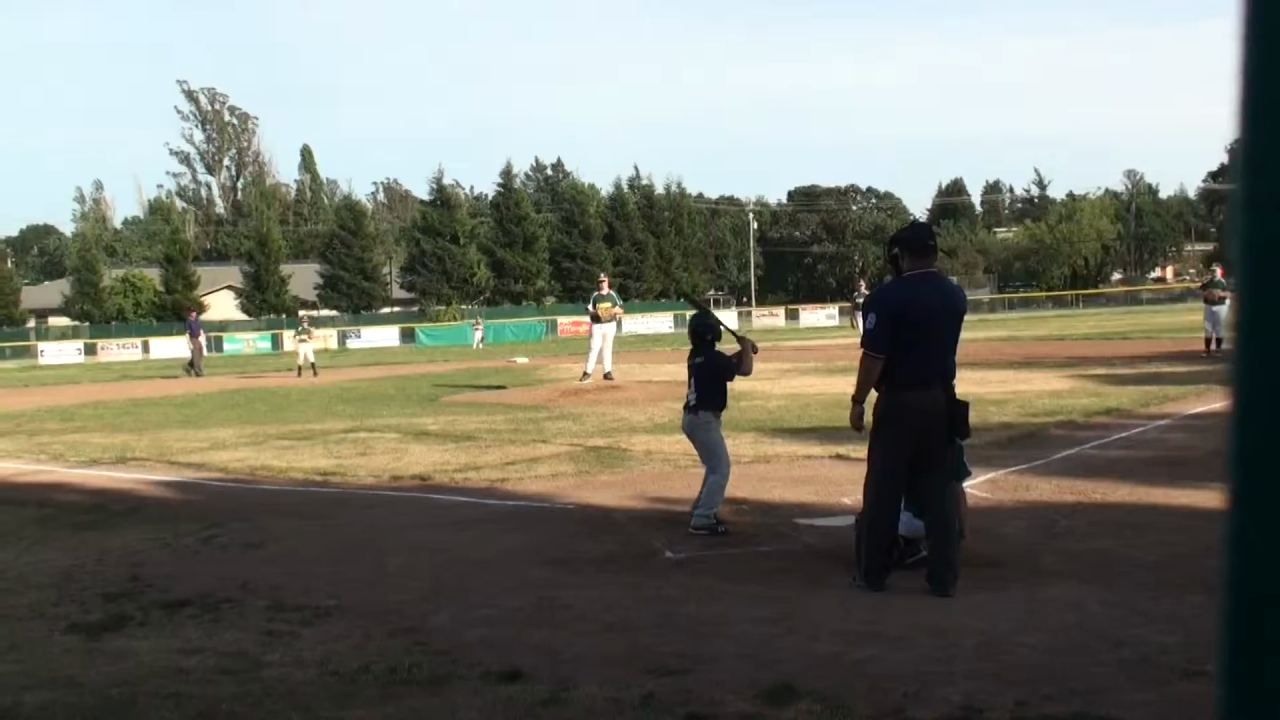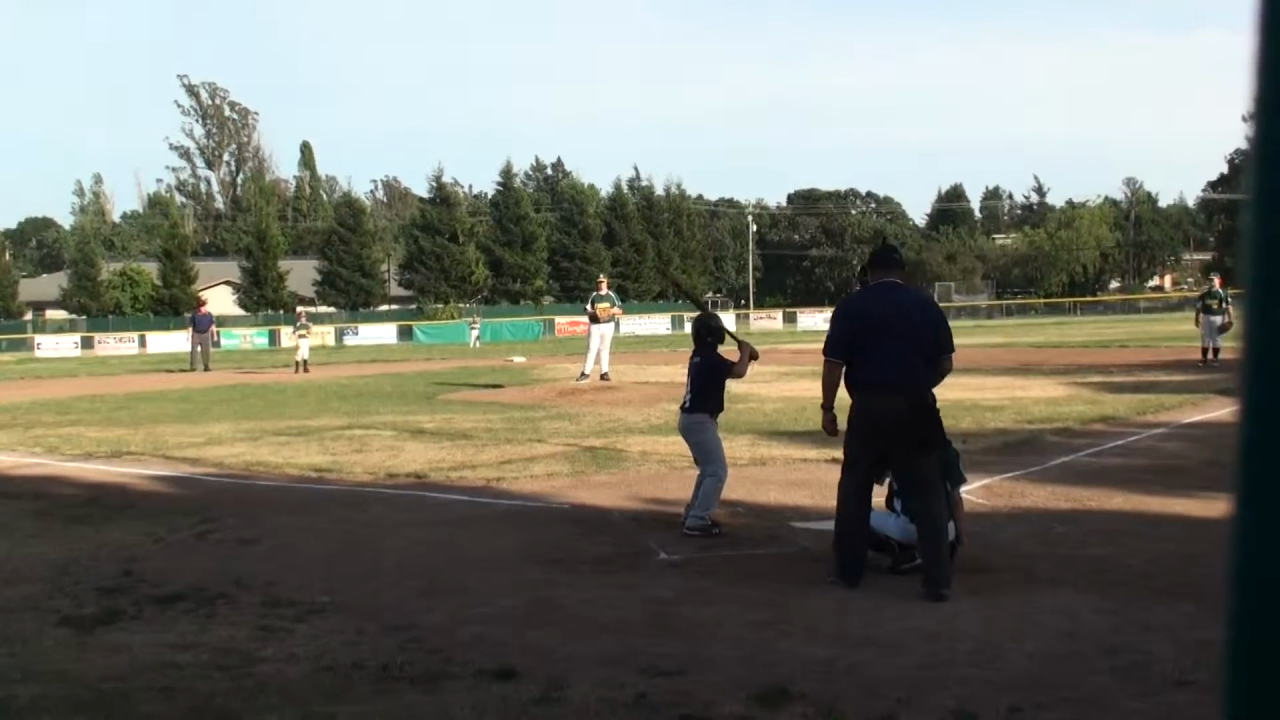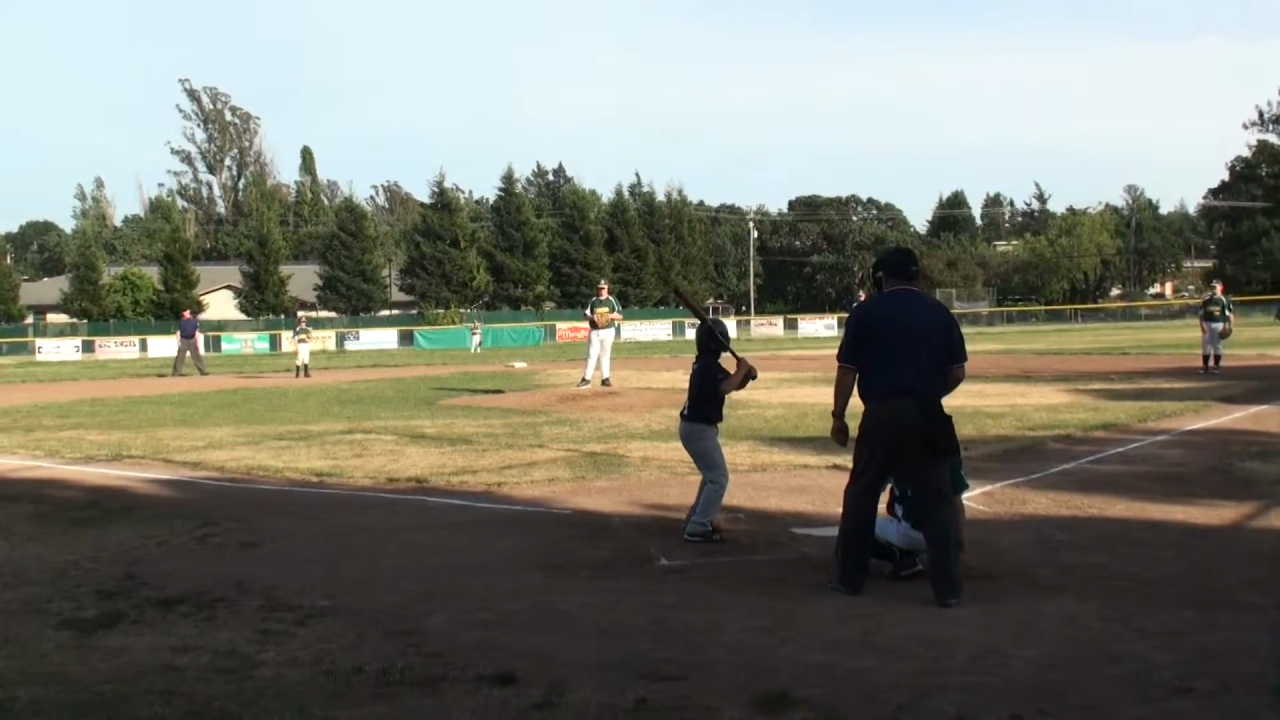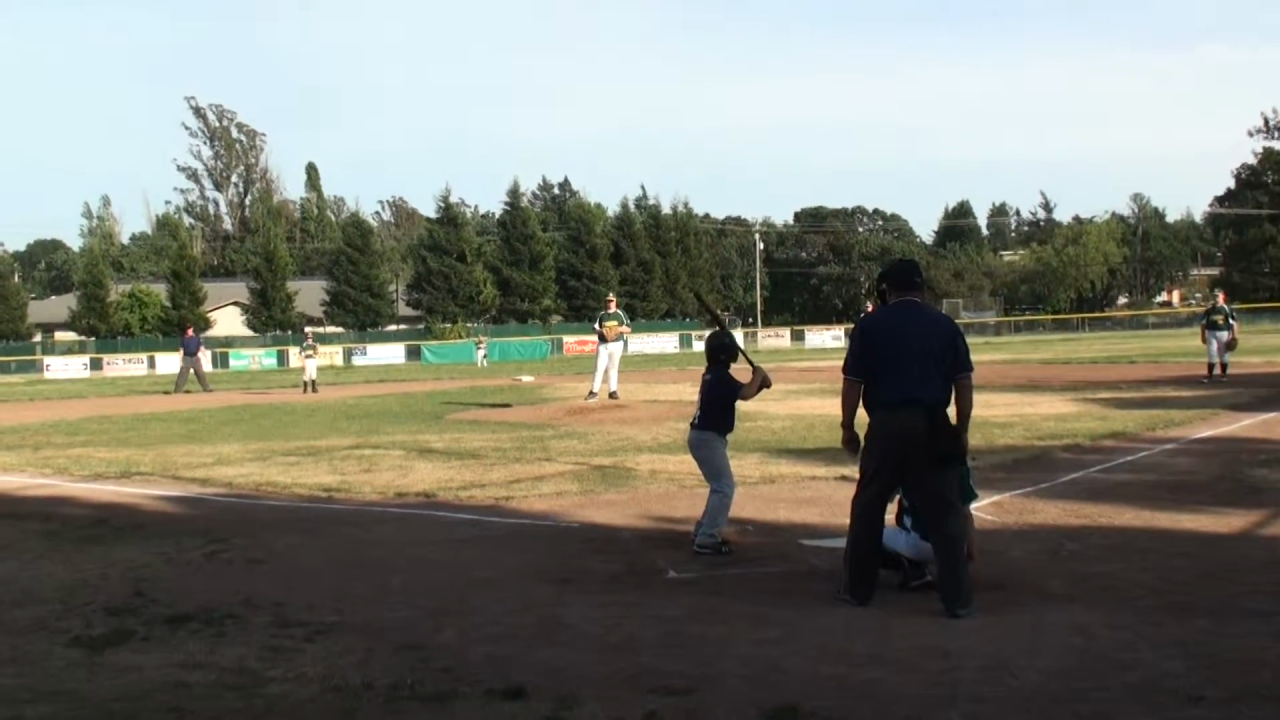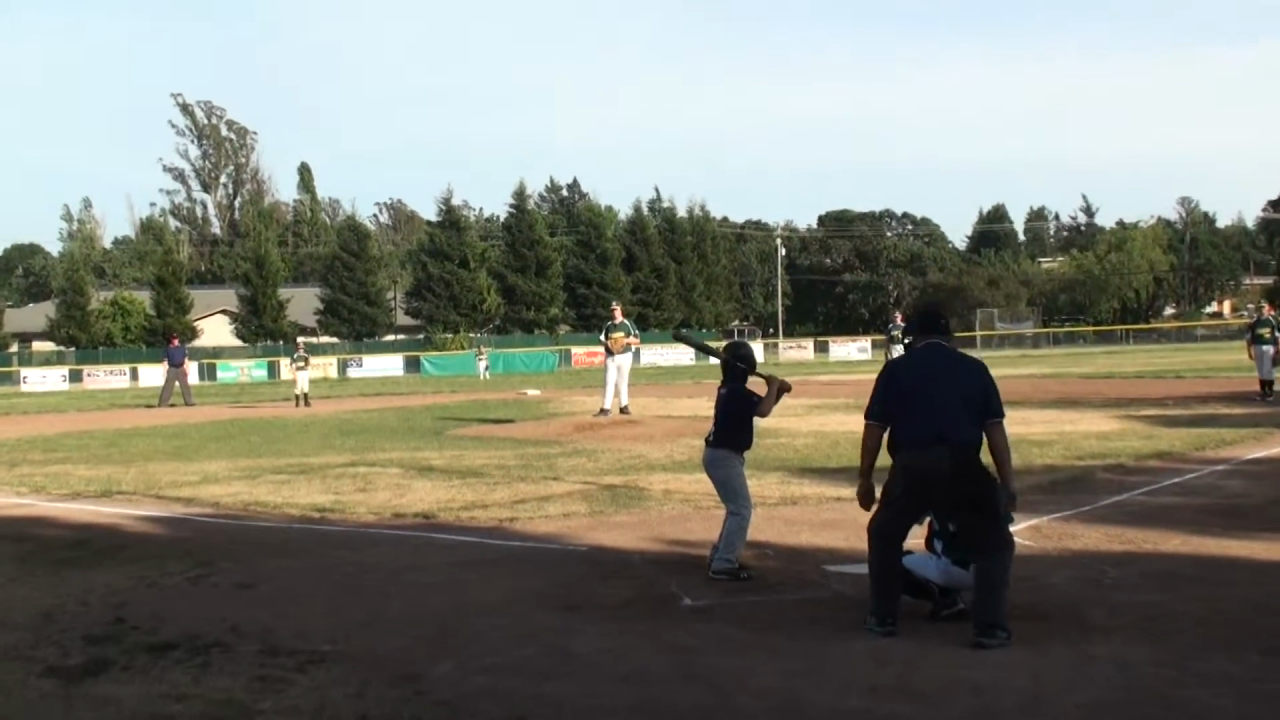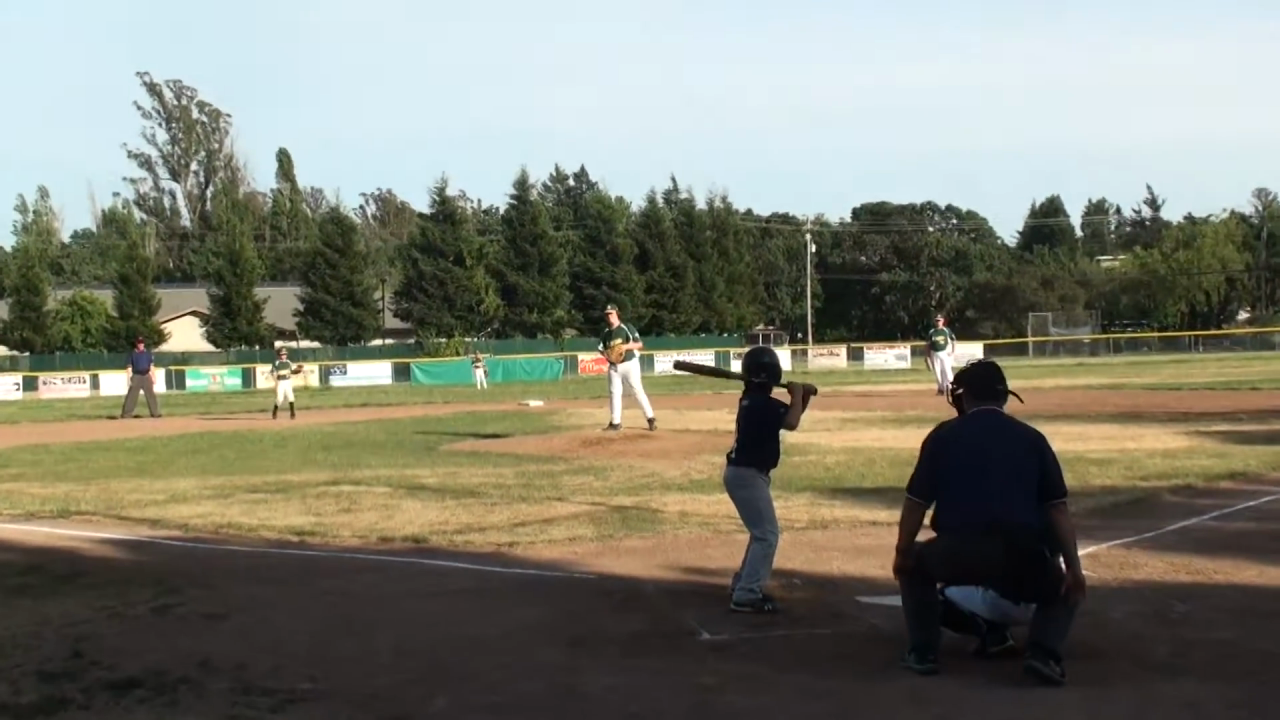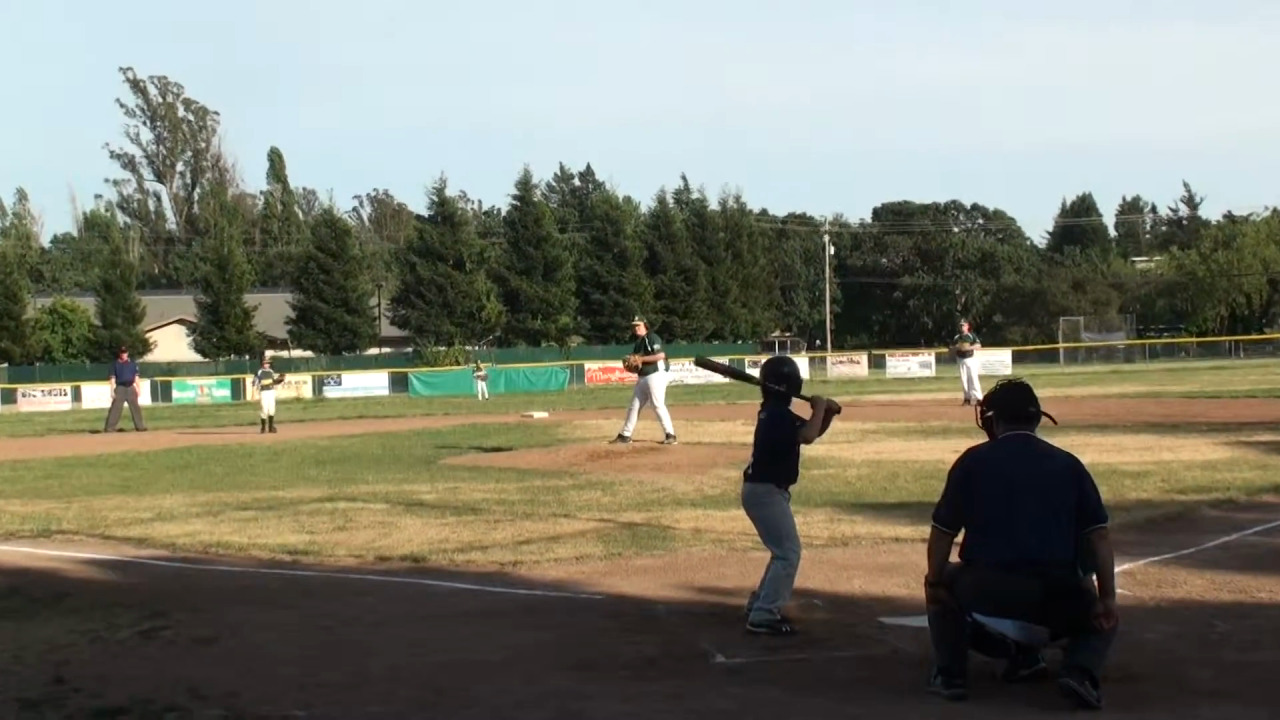
dt=0.7s
person 1, frame 1
left shoulder: (888, 296)
right shoulder: (955, 295)
left elbow: (873, 357)
left wrist: (857, 402)
left hip: (899, 403)
right hip: (941, 402)
left knee: (883, 490)
right knee: (939, 491)
left ankle: (872, 574)
right ankle: (944, 578)
person 1, frame 2
left shoulder: (851, 306)
right shoulder: (926, 305)
left elbow: (834, 363)
right elbow: (944, 363)
left wrist: (827, 408)
left hip: (868, 409)
right hip: (914, 409)
left knee: (855, 489)
right knee: (926, 493)
left ankle: (847, 571)
right ankle: (937, 580)
person 1, frame 3
left shoulder: (866, 312)
right shoulder: (939, 313)
left elbow: (847, 369)
right elbow: (957, 372)
left wrist: (838, 416)
left hip: (880, 415)
right hip: (926, 416)
left knee: (861, 495)
right knee: (936, 500)
left ankle: (848, 577)
right ankle: (948, 587)
person 1, frame 4
left shoulder: (871, 324)
right shoulder: (944, 324)
left elbow: (853, 383)
right elbow: (964, 384)
left wrist: (848, 427)
right wrist: (961, 431)
left hip: (885, 427)
right hip: (932, 426)
left knee: (868, 507)
right knee: (944, 511)
left ankle: (857, 589)
right ankle: (957, 598)
person 1, frame 5
left shoulder: (896, 368)
right shoulder: (974, 368)
left elbow: (874, 428)
right elbow: (995, 429)
left wrist: (865, 480)
right wrist: (1007, 483)
left hip: (910, 467)
right hip: (961, 468)
left knee: (884, 535)
right knee: (994, 544)
left ankle: (883, 617)
right ankle: (990, 626)
person 1, frame 6
left shoulder: (943, 435)
right shoulder: (1031, 438)
left elbow: (916, 502)
right elbow: (1057, 508)
left wrist: (903, 553)
right wrist: (1073, 568)
left hip: (957, 552)
right hip: (1017, 554)
left knee: (914, 567)
right knee: (1062, 591)
left ankle: (923, 652)
right ankle: (1044, 651)
person 1, frame 7
left shoulder: (972, 461)
right shoulder: (1067, 463)
left elbow: (942, 532)
right elbow: (1098, 535)
left wrist: (934, 584)
right wrist: (1106, 598)
left hip: (987, 588)
right hip: (1054, 591)
left knee: (943, 584)
right knee: (1101, 619)
left ankle: (950, 674)
right ankle: (1080, 672)
person 2, frame 1
left shoulder: (696, 355)
right shoulder: (712, 357)
left elbow: (725, 364)
right elbow: (746, 370)
left wrist: (741, 351)
right wrist: (747, 349)
left hip: (695, 417)
right hip: (703, 419)
left knee: (718, 465)
right knee: (718, 470)
left ankle: (702, 509)
right ankle: (702, 521)
person 2, frame 2
left shoulder: (699, 356)
right shoulder: (710, 358)
left elbow: (728, 370)
right elbow: (738, 372)
left wrist: (746, 356)
right wrist: (745, 351)
left hip: (691, 418)
right hip: (700, 421)
left knee: (708, 469)
right knee: (717, 471)
left ankle: (694, 514)
right ankle: (697, 522)
person 2, frame 3
left shoulder: (706, 364)
right shoulder: (708, 366)
left elbow: (735, 385)
right elbow: (726, 388)
left wrist: (746, 373)
right wrist: (741, 369)
left hip: (695, 426)
right hip: (699, 428)
left knee: (711, 475)
right knee: (719, 478)
left ankle: (695, 520)
right ankle: (697, 528)
person 2, frame 4
left shoulder: (714, 375)
right shoulder: (720, 377)
left elbow: (742, 391)
right elbow: (744, 394)
left wrist: (760, 383)
right wrist: (758, 376)
left hip: (705, 436)
right hip: (708, 438)
left knee: (721, 486)
right knee: (724, 488)
left ankle: (703, 532)
right ankle: (706, 540)
person 2, frame 5
left shoulder: (730, 389)
right shoulder: (737, 391)
left elbow: (762, 405)
right elbow: (763, 411)
left wrist: (778, 391)
right wrist: (773, 387)
left hip: (721, 454)
right hip: (723, 456)
left knee: (736, 508)
right knee: (741, 509)
left ankle: (720, 557)
right ankle: (723, 565)
person 2, frame 6
left shoulder: (754, 399)
right shoulder: (761, 403)
left elbow: (791, 413)
right elbow: (792, 422)
left wrist: (803, 395)
right wrist: (797, 394)
left hip: (744, 472)
right hip: (747, 474)
left knee: (762, 532)
right knee: (767, 534)
left ankle: (742, 586)
right ankle: (746, 596)
person 2, frame 7
left shoulder: (775, 413)
right shoulder: (777, 415)
left elbow: (812, 432)
right elbow: (807, 436)
left wrist: (827, 412)
right wrist: (819, 408)
left hip: (764, 489)
right hip: (765, 492)
left knee: (783, 551)
right knee: (788, 553)
left ankle: (760, 606)
right ankle: (763, 616)
